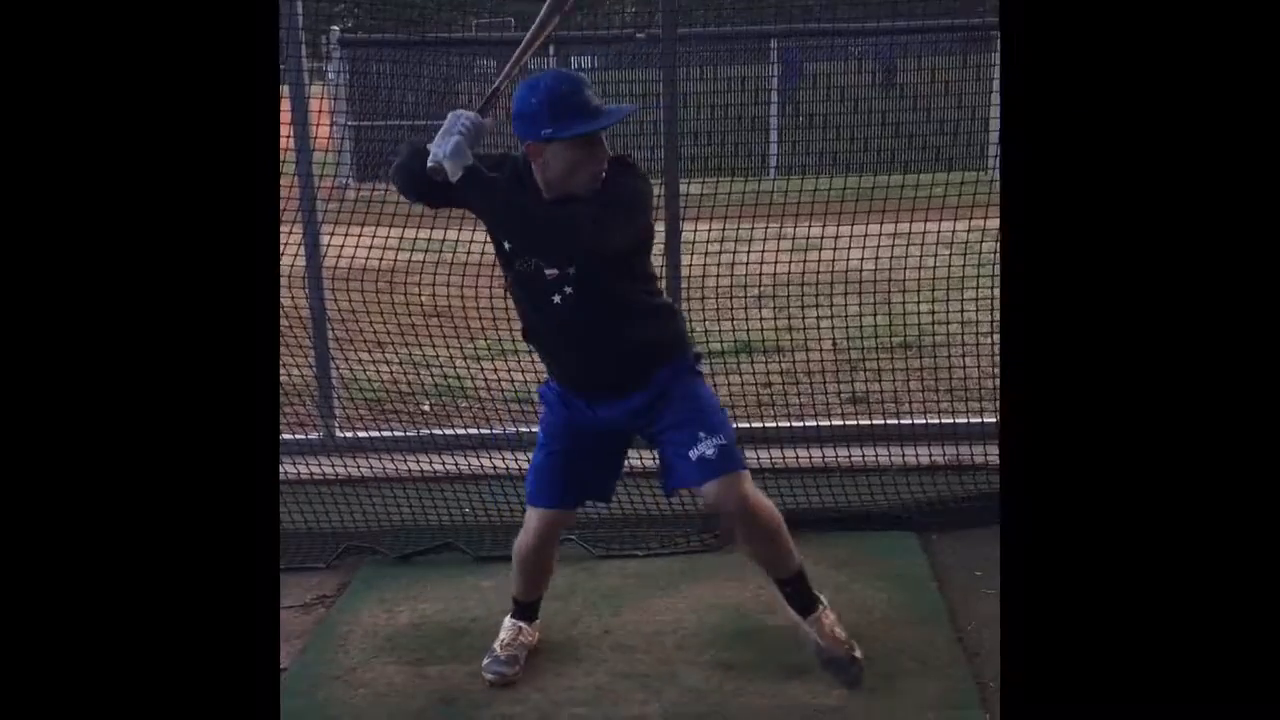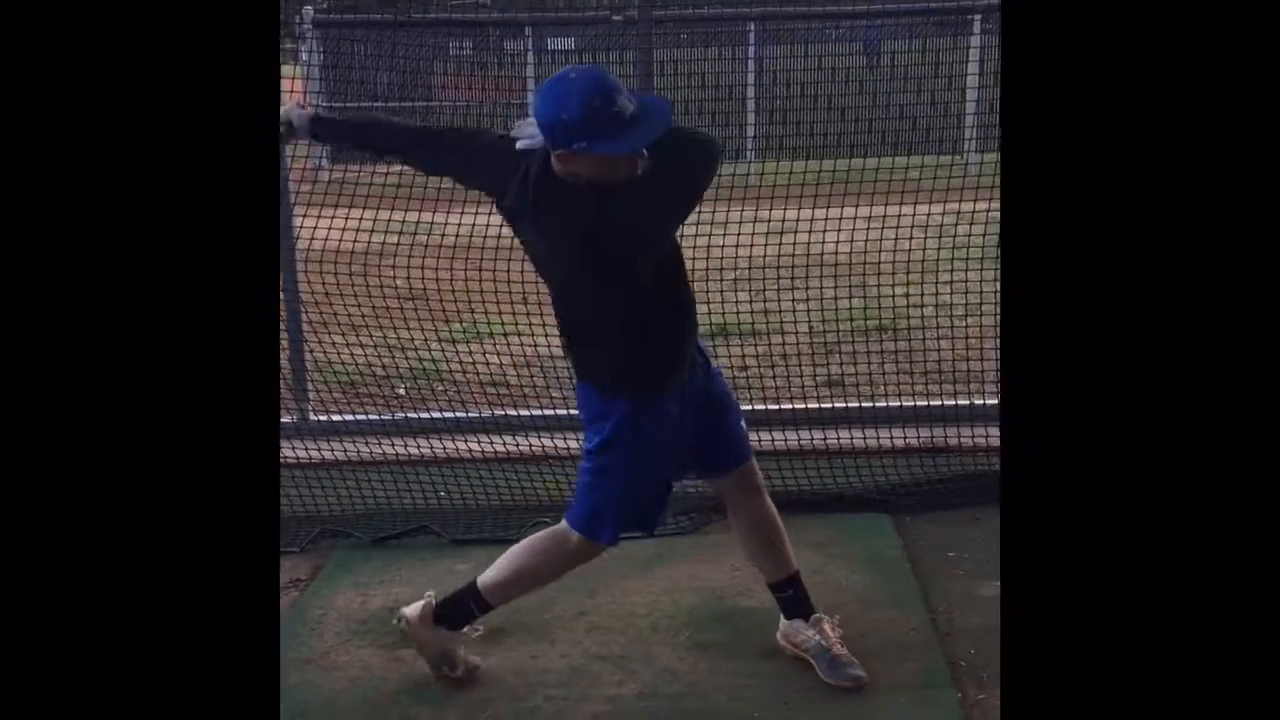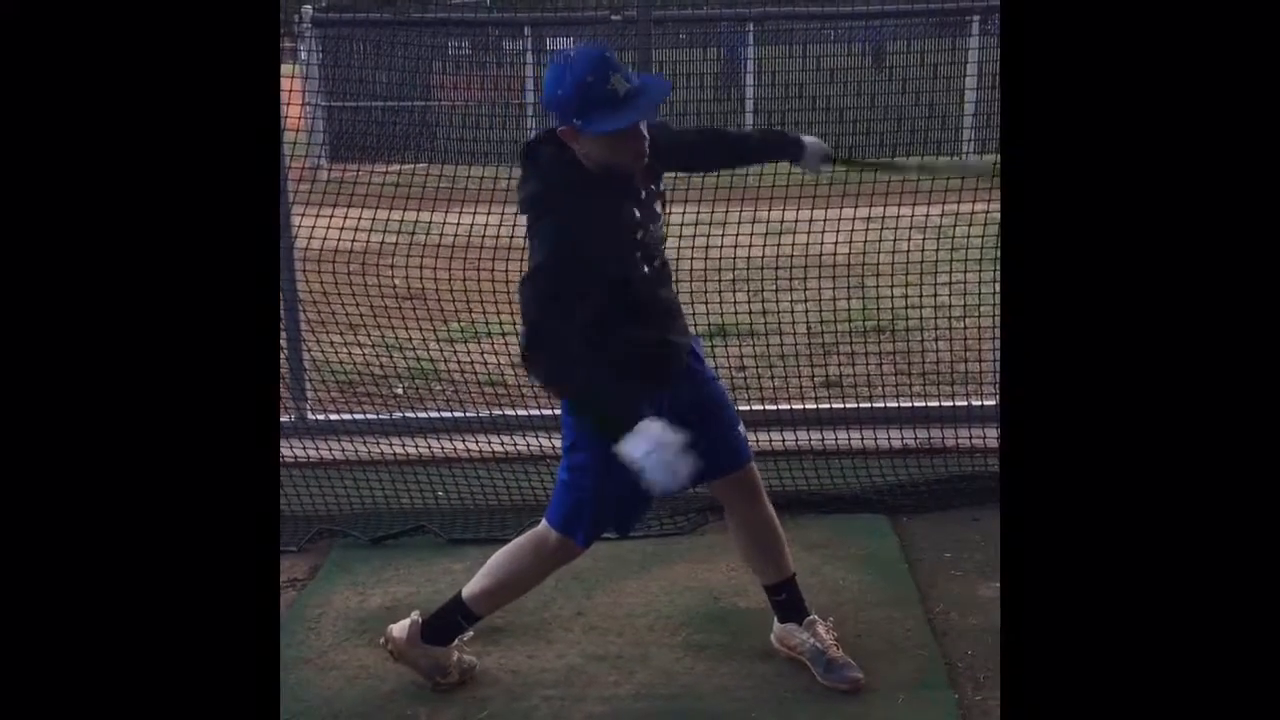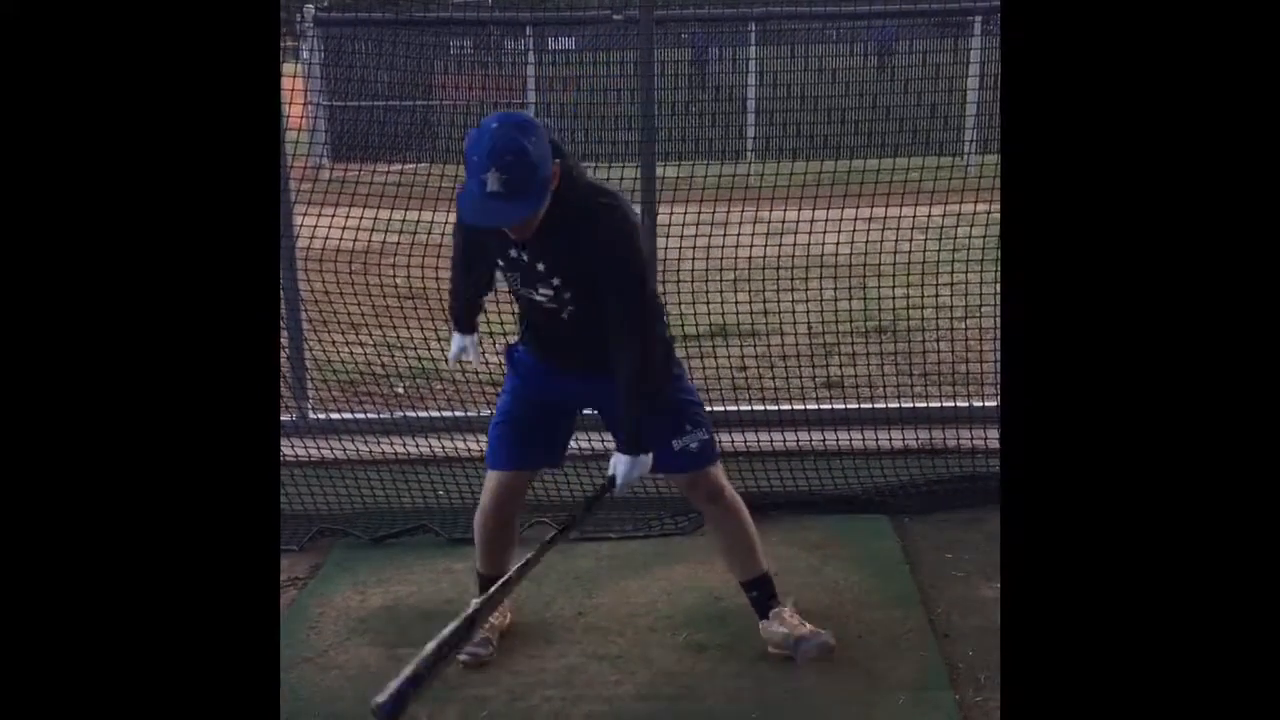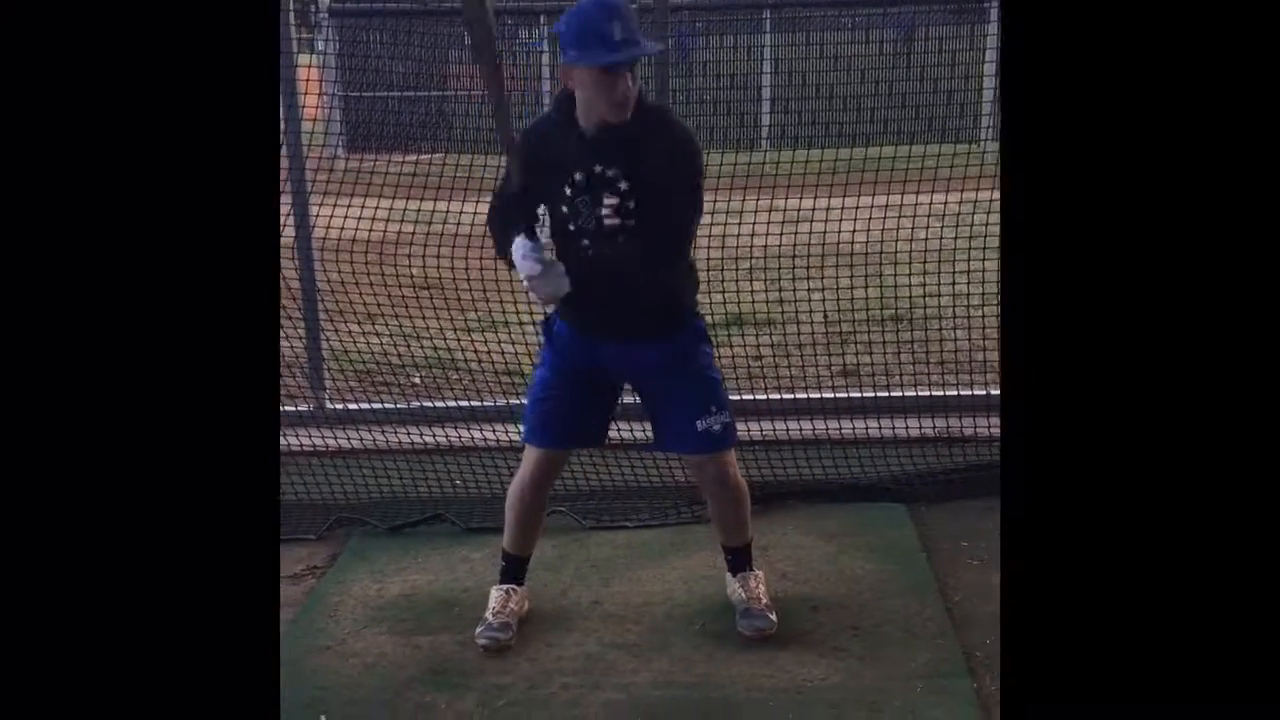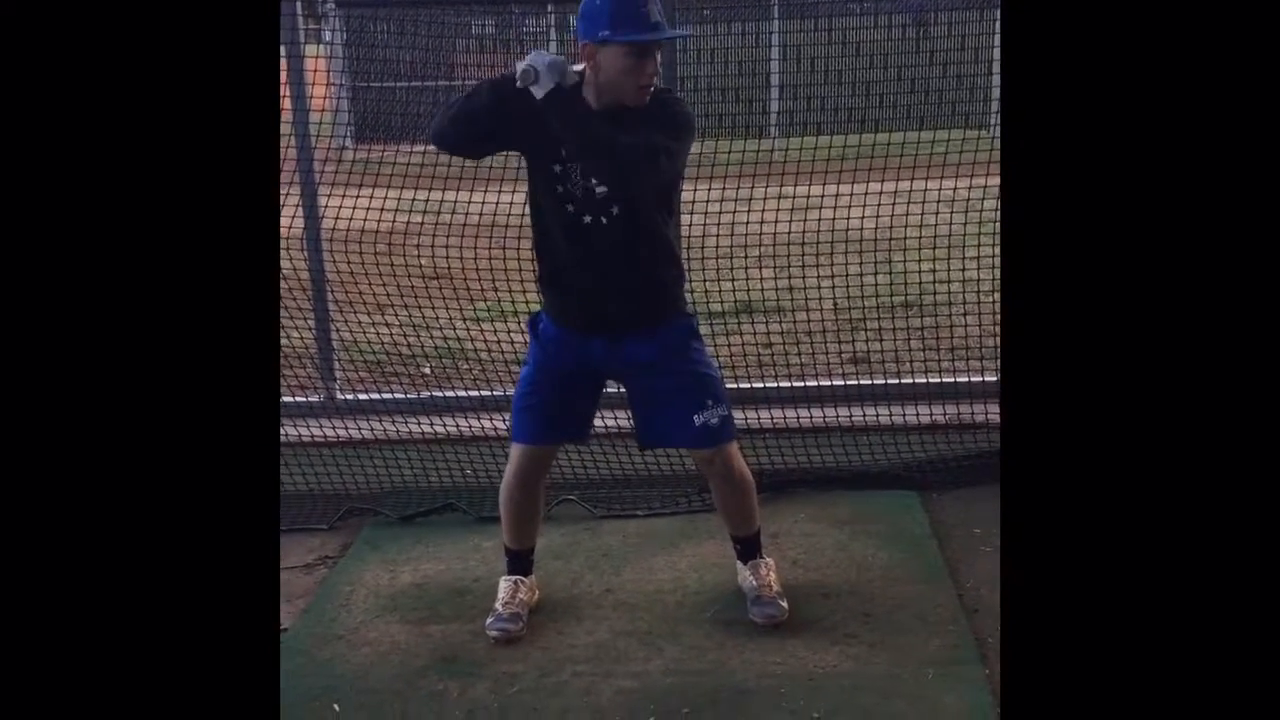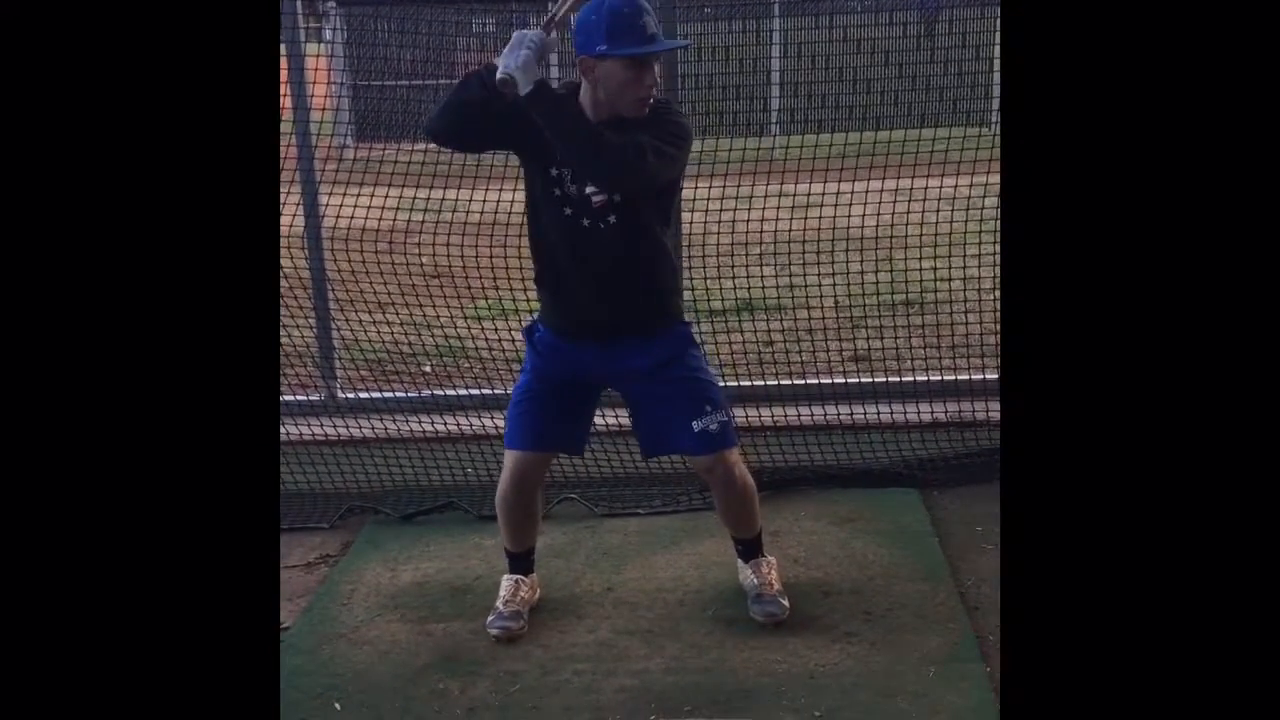
dt=0.7s
person 1, frame 1
left shoulder: (624, 188)
right shoulder: (503, 178)
left elbow: (567, 242)
right elbow: (408, 179)
left wrist: (466, 175)
right wrist: (437, 151)
left hip: (660, 375)
right hip: (576, 390)
left knee: (732, 497)
right knee: (541, 526)
left ankle: (811, 613)
right ankle: (522, 621)
person 1, frame 2
left shoulder: (516, 167)
right shoulder: (617, 220)
left elbow: (420, 143)
right elbow: (700, 152)
left wrist: (313, 122)
left hip: (678, 359)
right hip: (634, 392)
left knee: (742, 482)
right knee: (585, 535)
left ankle: (801, 622)
right ankle: (438, 619)
person 1, frame 3
left shoulder: (636, 144)
right shoulder: (564, 212)
left elbow: (699, 145)
right elbow: (546, 344)
left wrist: (786, 145)
right wrist: (628, 430)
left hip: (673, 357)
right hip: (608, 388)
left knee: (743, 485)
right knee: (566, 536)
left ankle: (794, 624)
right ankle: (425, 634)
person 1, frame 4
left shoulder: (605, 222)
right shoulder: (482, 208)
left elbow: (639, 331)
right elbow: (472, 260)
left wrist: (634, 439)
right wrist: (463, 325)
left hip: (628, 359)
right hip: (543, 359)
left knee: (706, 484)
right knee: (501, 488)
left ankle: (772, 614)
right ankle: (489, 605)
person 1, frame 5
left shoulder: (671, 143)
right shoulder: (542, 141)
left elbow: (668, 254)
right elbow: (505, 219)
left wrist: (575, 274)
right wrist: (519, 244)
left hip: (666, 331)
right hip: (579, 331)
left knee: (715, 463)
right knee: (537, 463)
left ankle: (742, 575)
right ankle: (510, 587)
person 1, frame 6
left shoulder: (668, 117)
right shoulder: (541, 108)
left elbow: (629, 173)
right elbow: (448, 135)
left wrist: (554, 99)
right wrist: (515, 82)
left hip: (655, 326)
right hip: (566, 326)
left knee: (719, 453)
right knee: (526, 458)
left ankle: (753, 563)
right ankle: (518, 578)
person 1, frame 7
left shoulder: (665, 127)
right shoulder: (541, 116)
left elbow: (619, 169)
right elbow: (446, 128)
left wrist: (535, 93)
right wrist: (498, 70)
left hip: (654, 335)
right hip: (564, 335)
left knee: (721, 462)
right knee: (520, 470)
left ankle: (754, 562)
right ankle: (520, 575)
